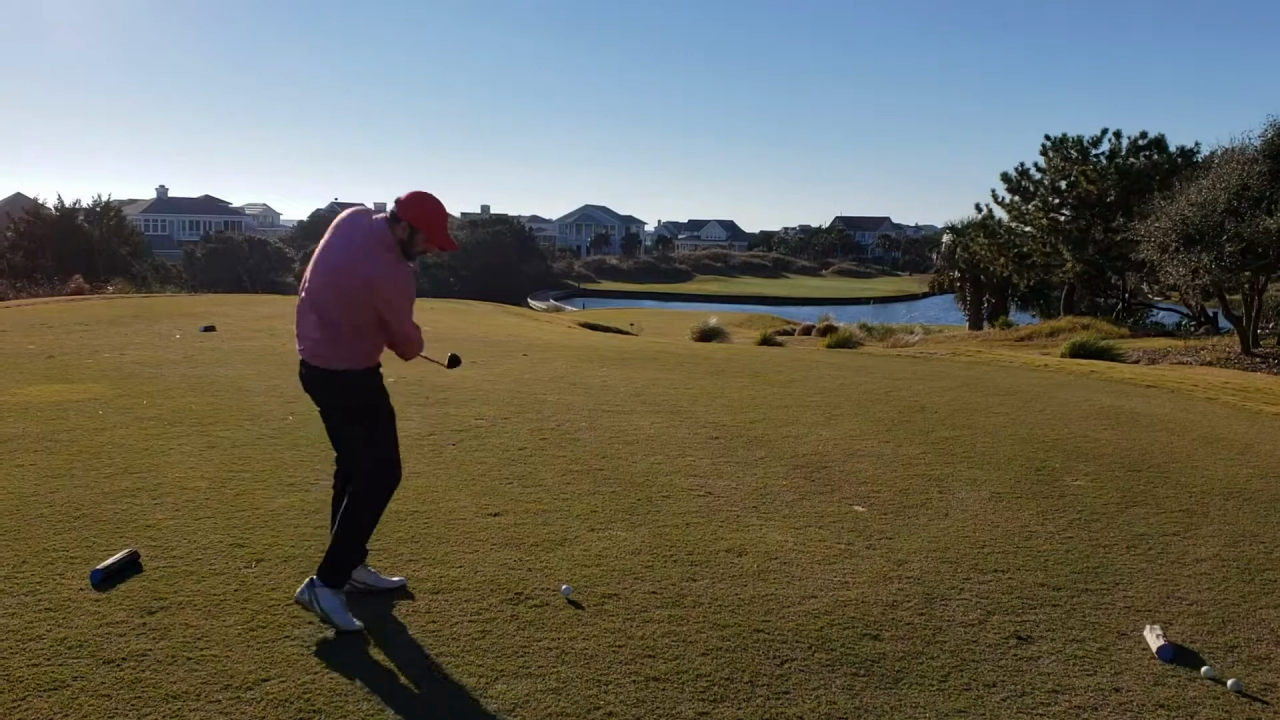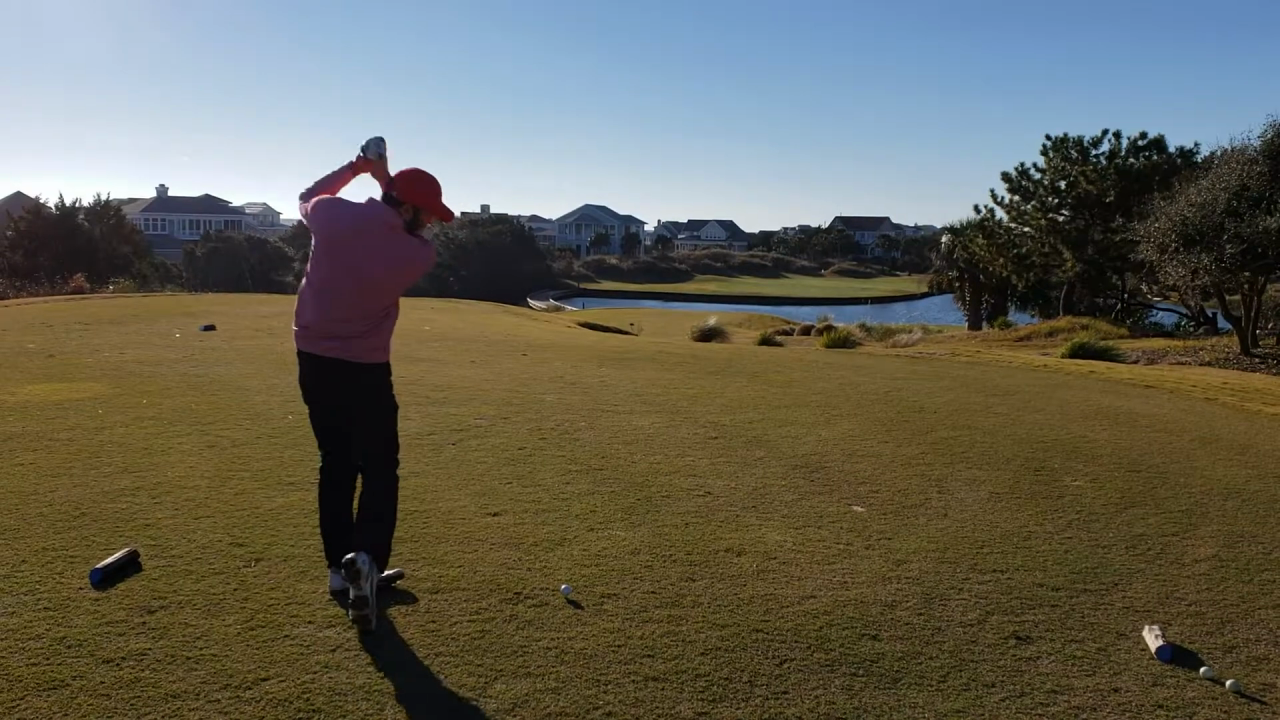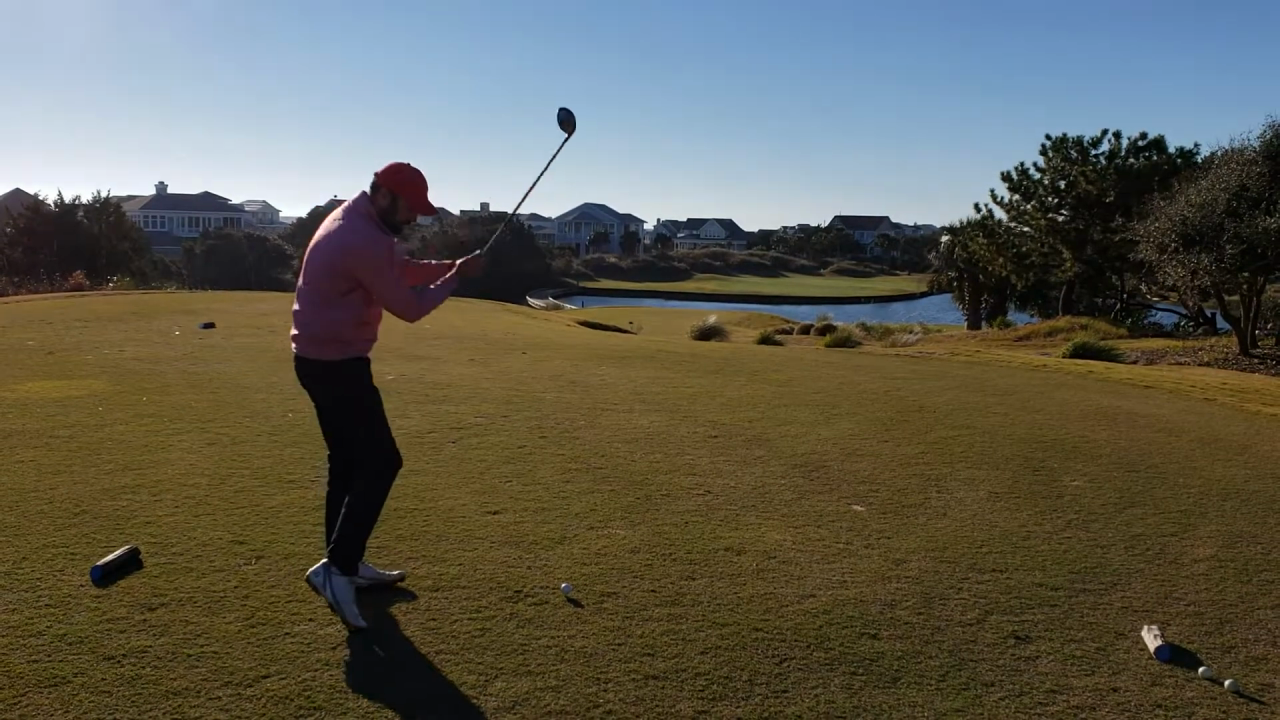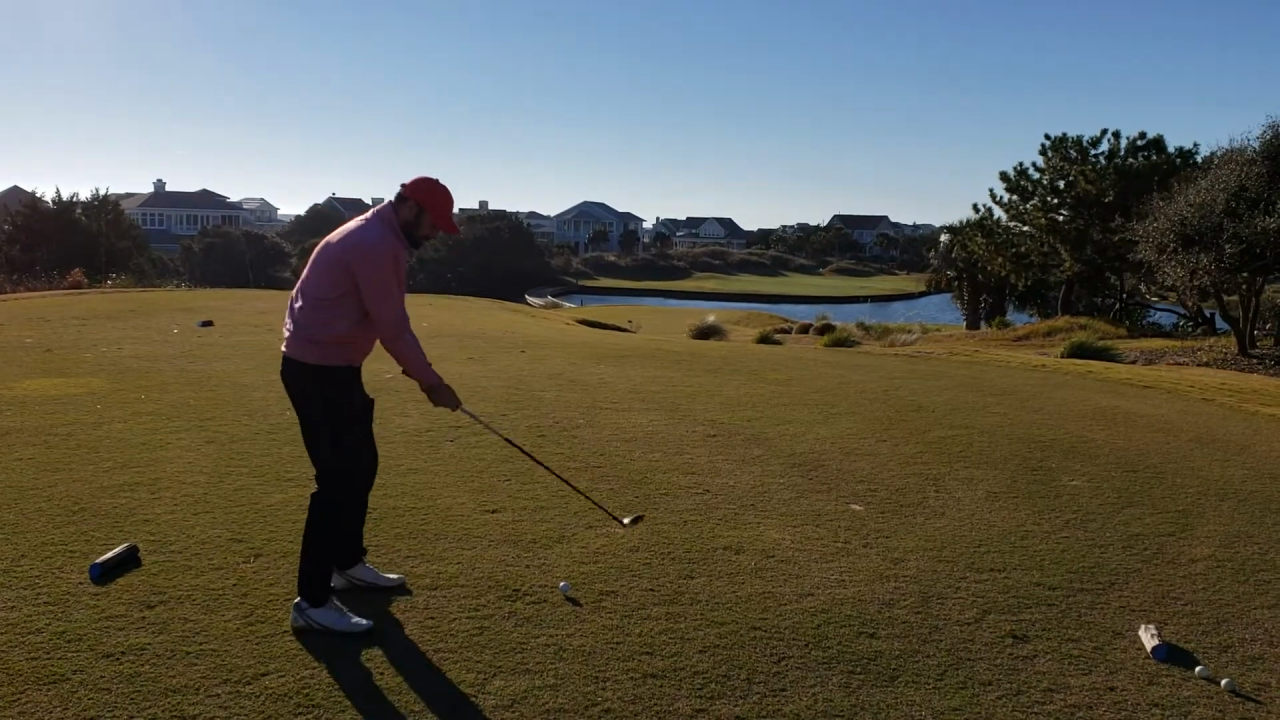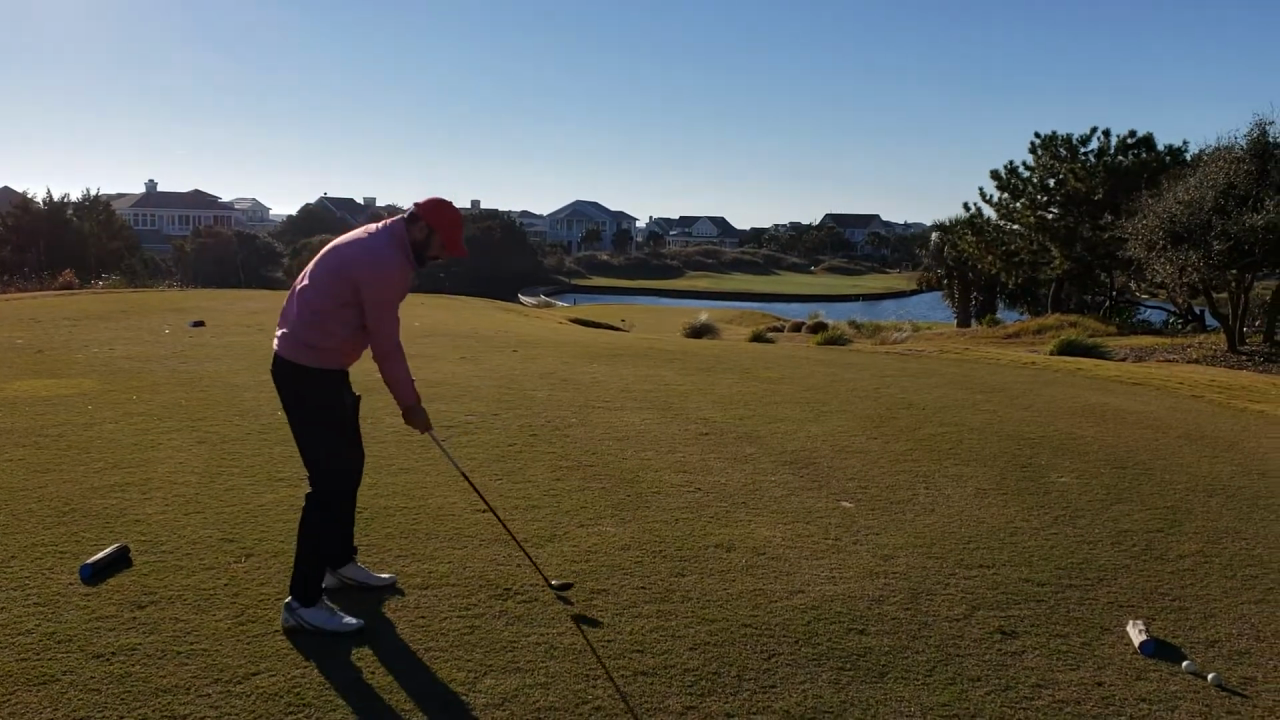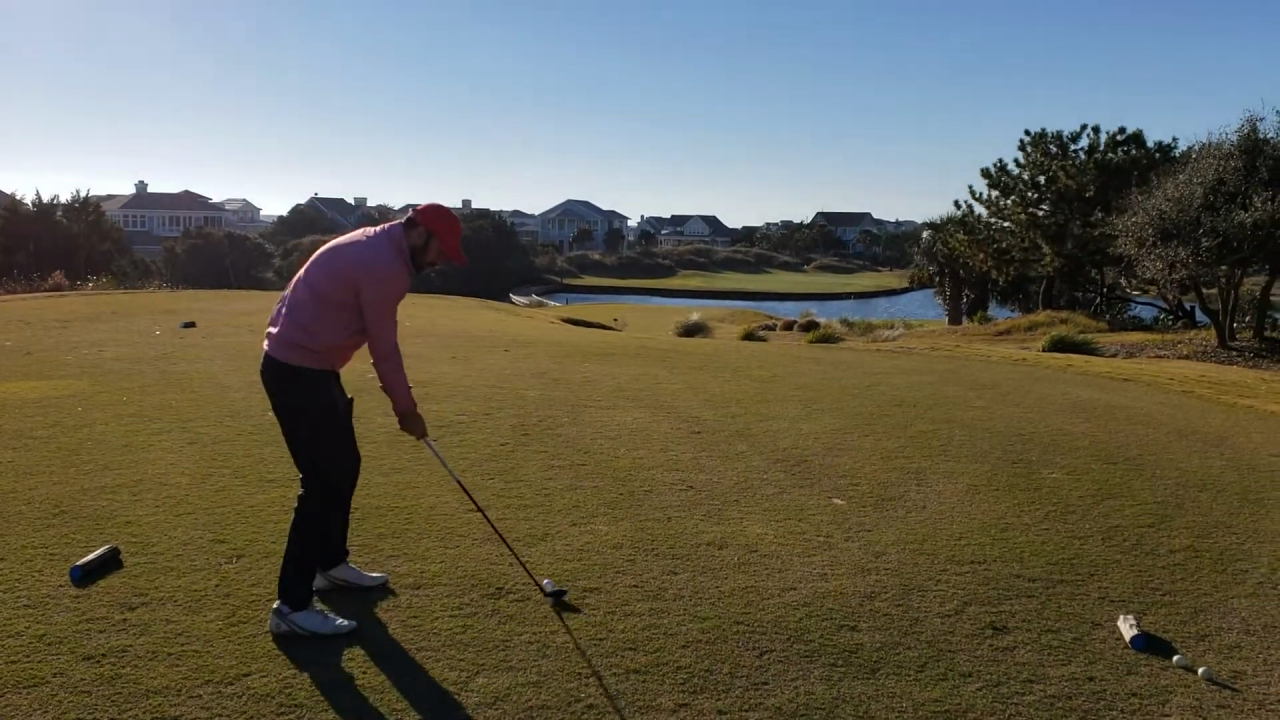
dt=0.5s
person 1, frame 1
left shoulder: (352, 219)
right shoulder: (396, 276)
right elbow: (407, 343)
right wrist: (410, 348)
left hip: (315, 366)
right hip: (352, 375)
left knee: (354, 464)
right knee: (381, 473)
left ankle: (346, 568)
right ankle: (323, 583)
person 1, frame 2
left shoulder: (333, 214)
right shoulder: (419, 253)
left elbow: (306, 199)
left wrist: (356, 167)
right wrist: (383, 173)
left hip: (314, 362)
right hip: (365, 371)
left knee: (336, 466)
right knee: (379, 472)
left ankle: (341, 566)
right ankle: (367, 559)
person 1, frame 3
left shoulder: (359, 224)
right shoulder: (363, 240)
left elbow: (401, 272)
right elbow: (408, 307)
left wrist: (451, 269)
right wrist: (455, 279)
left hip: (326, 358)
right hip: (334, 363)
left knee: (349, 461)
right knee: (381, 462)
left ankle: (345, 563)
right ankle: (336, 568)
person 1, frame 4
left shoulder: (380, 240)
right shoulder: (373, 244)
left elbow: (394, 320)
right elbow: (391, 330)
left wrist: (427, 374)
right wrist: (428, 381)
left hip: (333, 366)
right hip: (317, 369)
left knee: (360, 467)
right knee: (338, 480)
left ankle: (347, 563)
right ankle: (311, 601)
person 1, frame 5
left shoulder: (381, 246)
right shoulder: (383, 260)
left elbow: (382, 339)
right elbow: (386, 344)
left wrist: (407, 394)
right wrist: (410, 403)
left hip: (319, 364)
right hip: (306, 369)
left knee: (348, 465)
right knee: (332, 477)
left ankle: (338, 562)
right ankle: (303, 600)
person 1, frame 6
left shoulder: (378, 250)
right shoulder: (382, 266)
left elbow: (381, 342)
right elbow: (383, 348)
left wrist: (402, 397)
right wrist: (406, 408)
left hip: (306, 365)
right hip: (297, 370)
left knee: (343, 466)
right knee: (324, 480)
left ankle: (330, 563)
right ankle: (291, 605)
